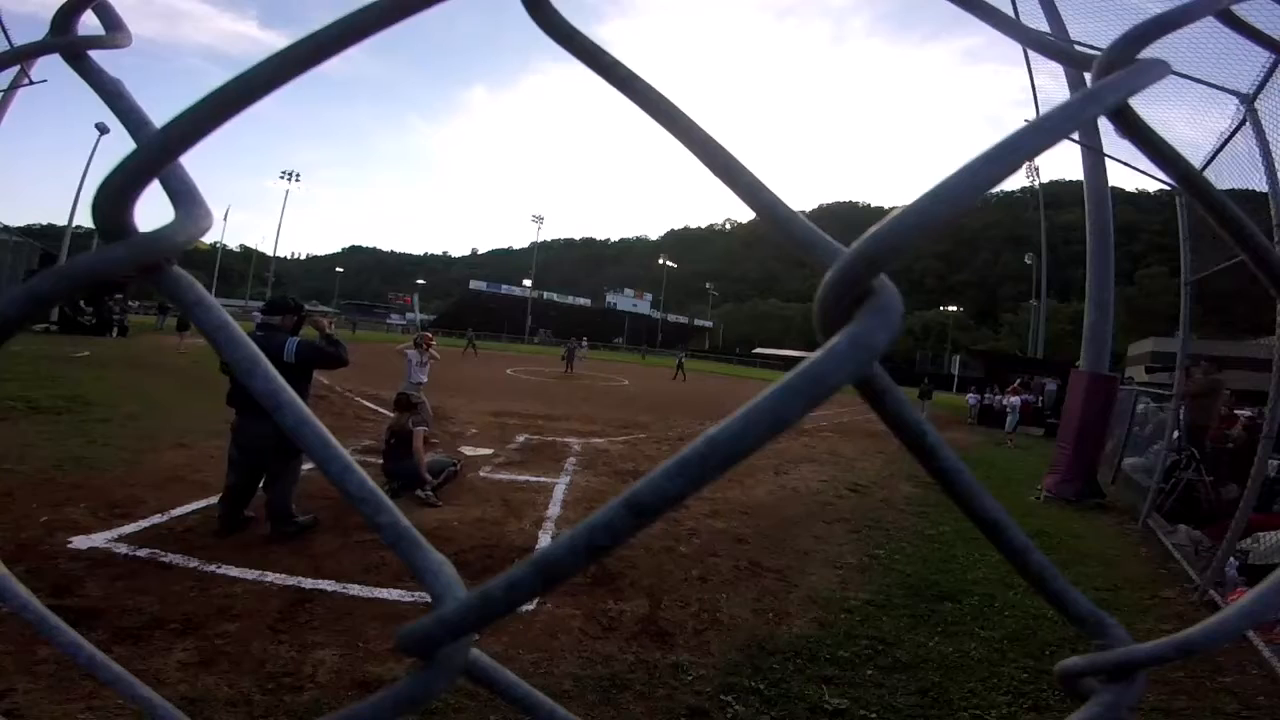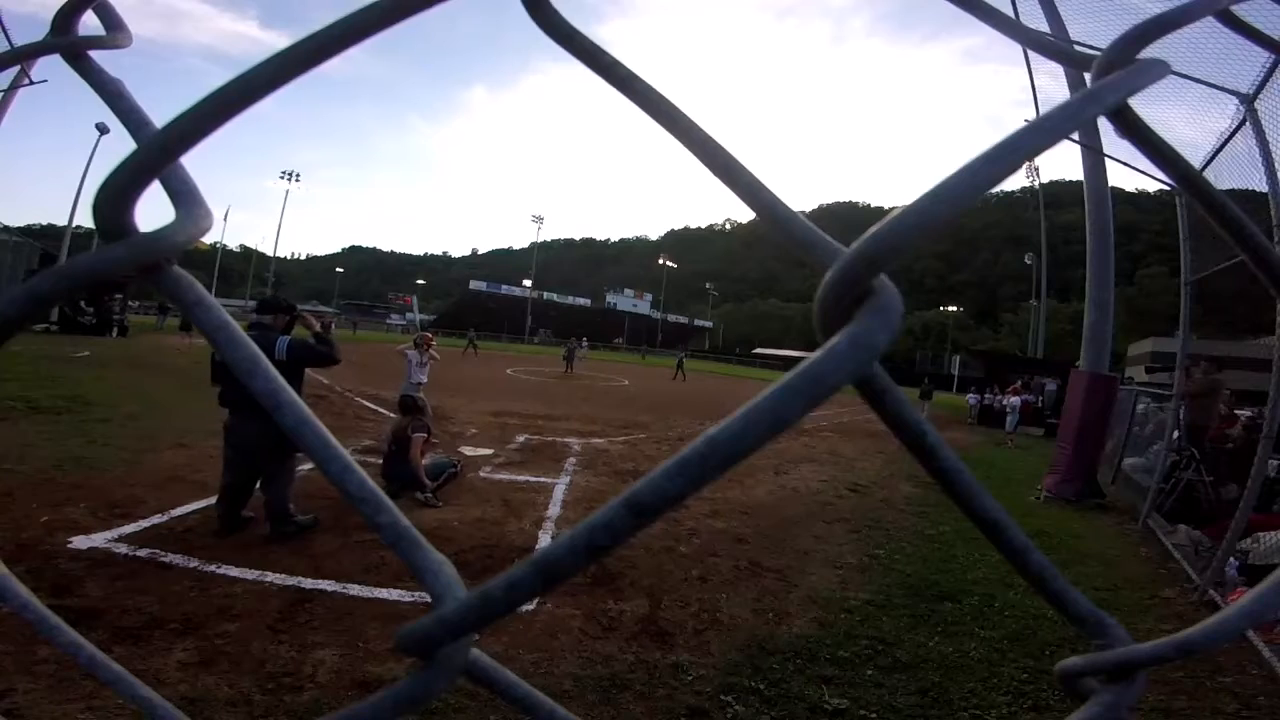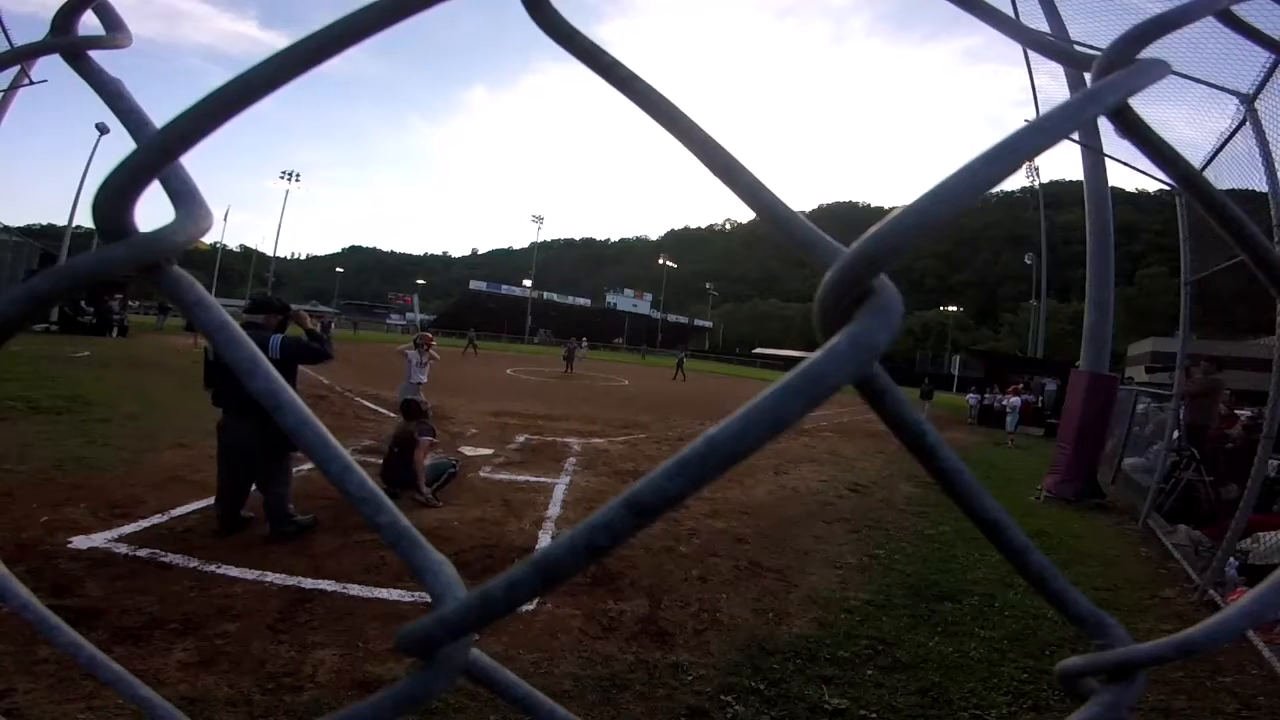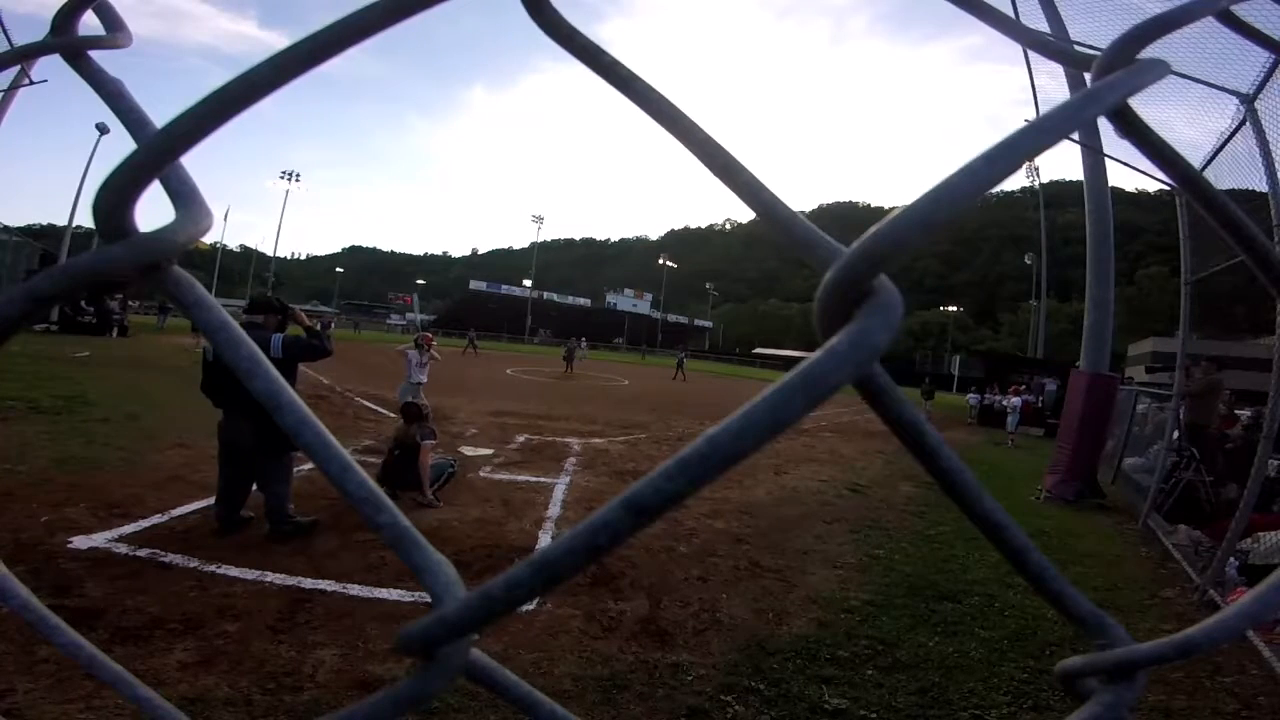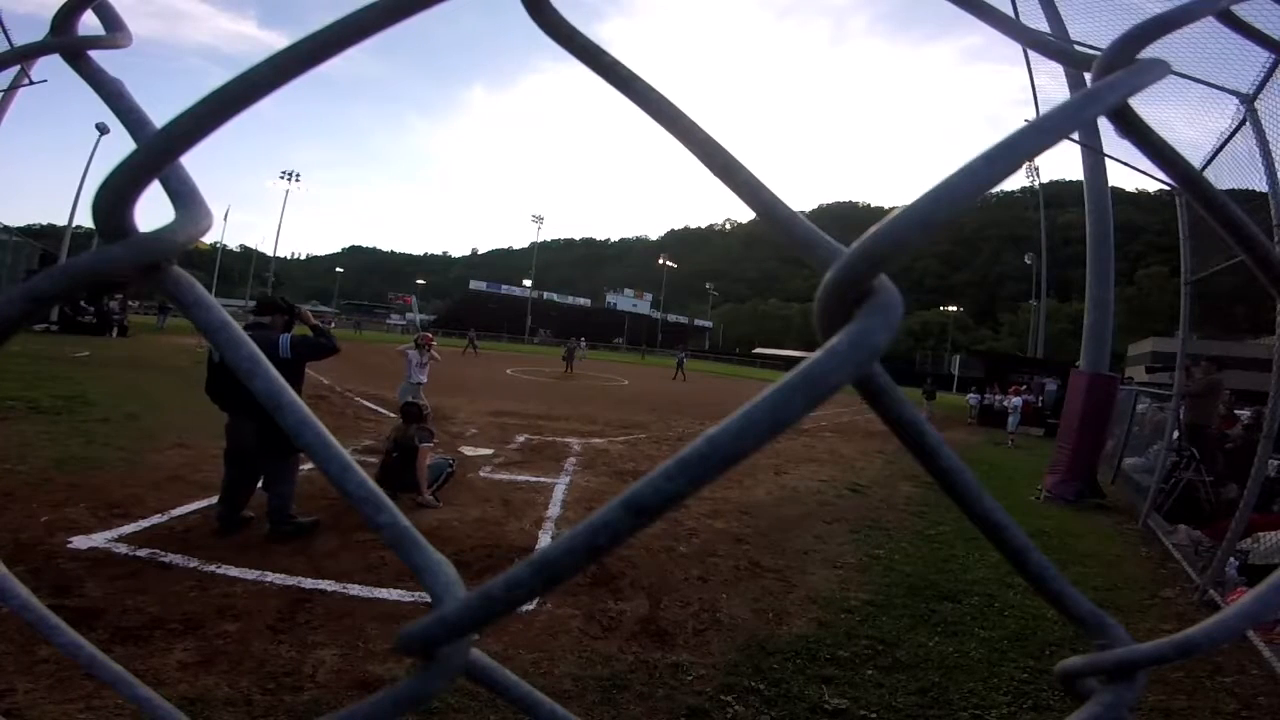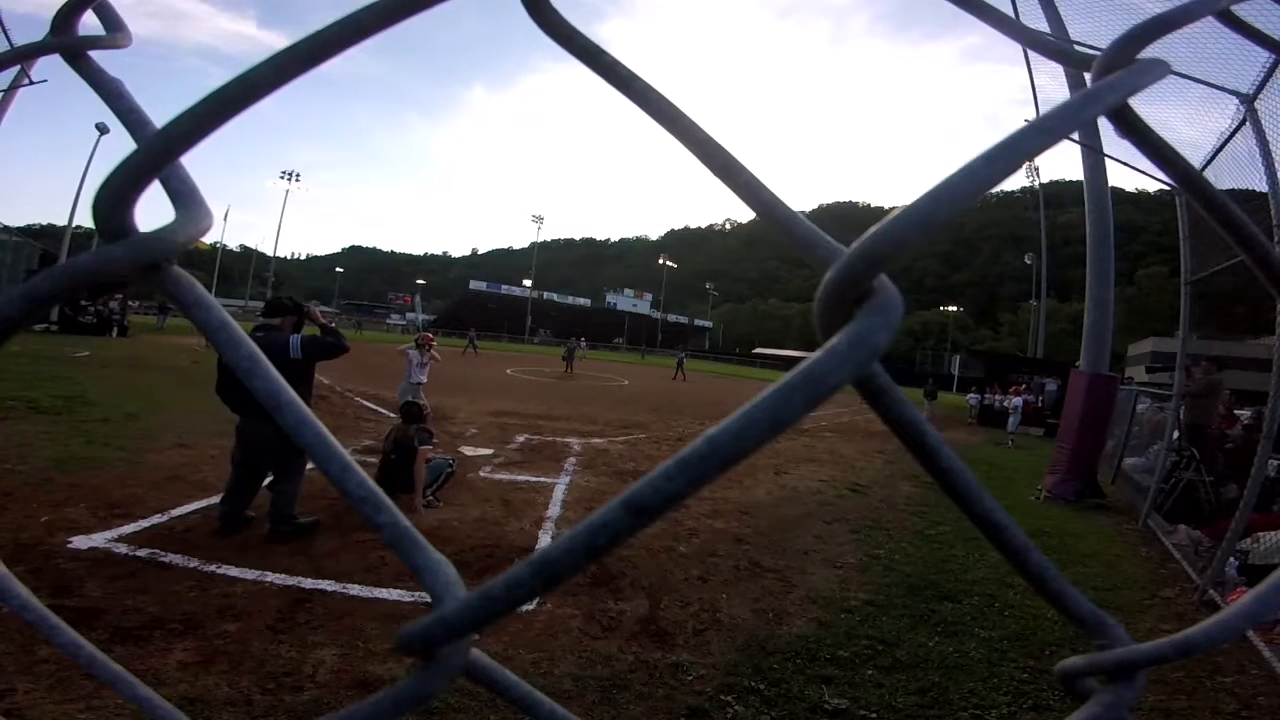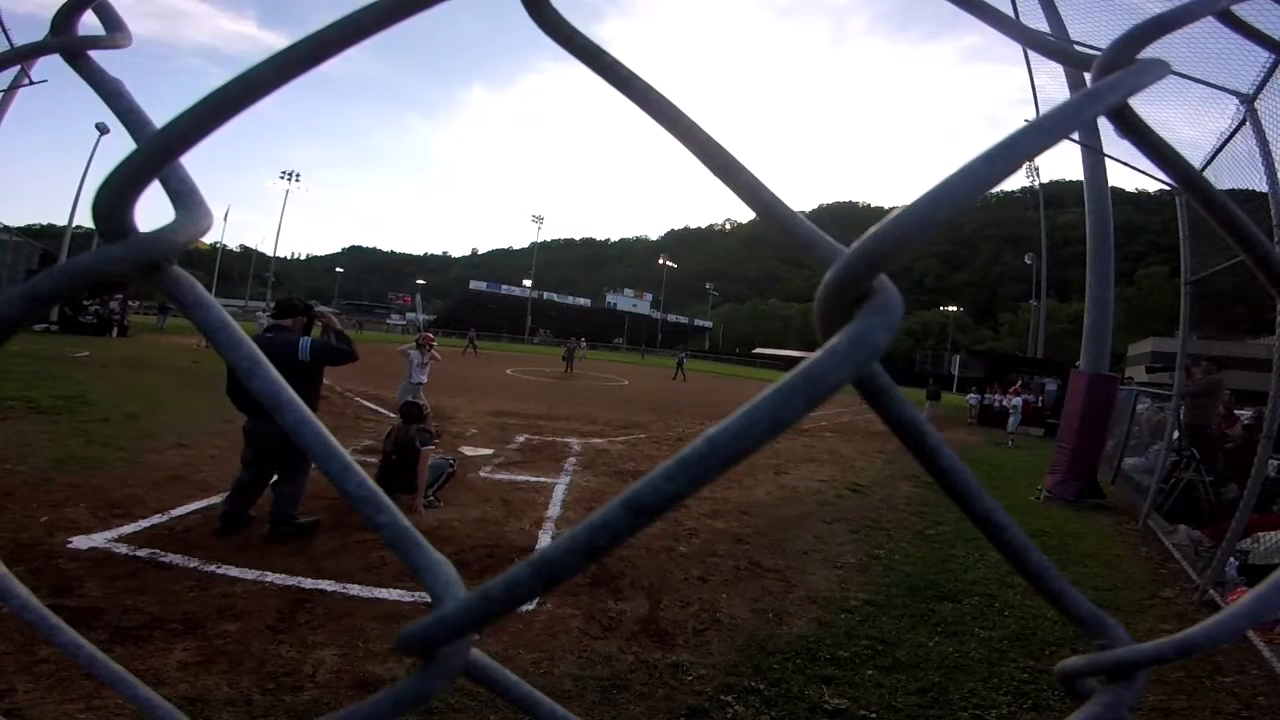
dt=0.2s
person 1, frame 1
right shoulder: (294, 347)
left elbow: (227, 368)
right elbow: (339, 358)
right wrist: (327, 333)
left hip: (245, 422)
right hip: (280, 427)
left knee: (241, 475)
right knee: (281, 478)
left ankle: (229, 518)
right ankle: (283, 523)
person 1, frame 2
right shoulder: (286, 346)
left elbow: (218, 377)
right elbow: (331, 356)
right wrist: (316, 330)
left hip: (238, 422)
right hip: (274, 427)
left knee: (236, 475)
right knee: (277, 478)
left ankle: (228, 518)
right ankle: (283, 523)
person 1, frame 3
right shoulder: (279, 344)
left elbow: (210, 382)
right elbow: (323, 353)
right wrist: (308, 327)
left hip: (232, 422)
right hip: (268, 426)
left knee: (232, 475)
right knee: (275, 478)
left ankle: (228, 518)
right ankle: (283, 523)
person 1, frame 4
right shoulder: (279, 343)
left elbow: (208, 386)
right elbow: (323, 349)
right wrist: (306, 324)
left hip: (232, 422)
right hip: (269, 426)
left knee: (233, 475)
right knee: (276, 477)
left ankle: (227, 518)
right ankle: (283, 523)
person 1, frame 5
right shoulder: (286, 344)
left elbow: (213, 388)
right elbow: (330, 346)
right wrist: (312, 323)
left hip: (238, 423)
right hip: (275, 427)
left knee: (238, 474)
right knee: (281, 477)
left ankle: (228, 518)
right ankle: (283, 523)
person 1, frame 6
right shoulder: (296, 345)
left elbow: (224, 389)
right elbow: (340, 346)
right wrist: (320, 322)
left hip: (249, 425)
right hip: (285, 428)
left knee: (244, 475)
right knee: (288, 476)
left ankle: (229, 518)
right ankle: (283, 524)
person 1, frame 7
right shoulder: (305, 347)
left elbow: (233, 390)
right elbow: (348, 354)
right wrist: (334, 328)
left hip: (256, 425)
left knee: (252, 474)
right knee: (291, 476)
left ankle: (231, 517)
right ankle: (283, 523)
